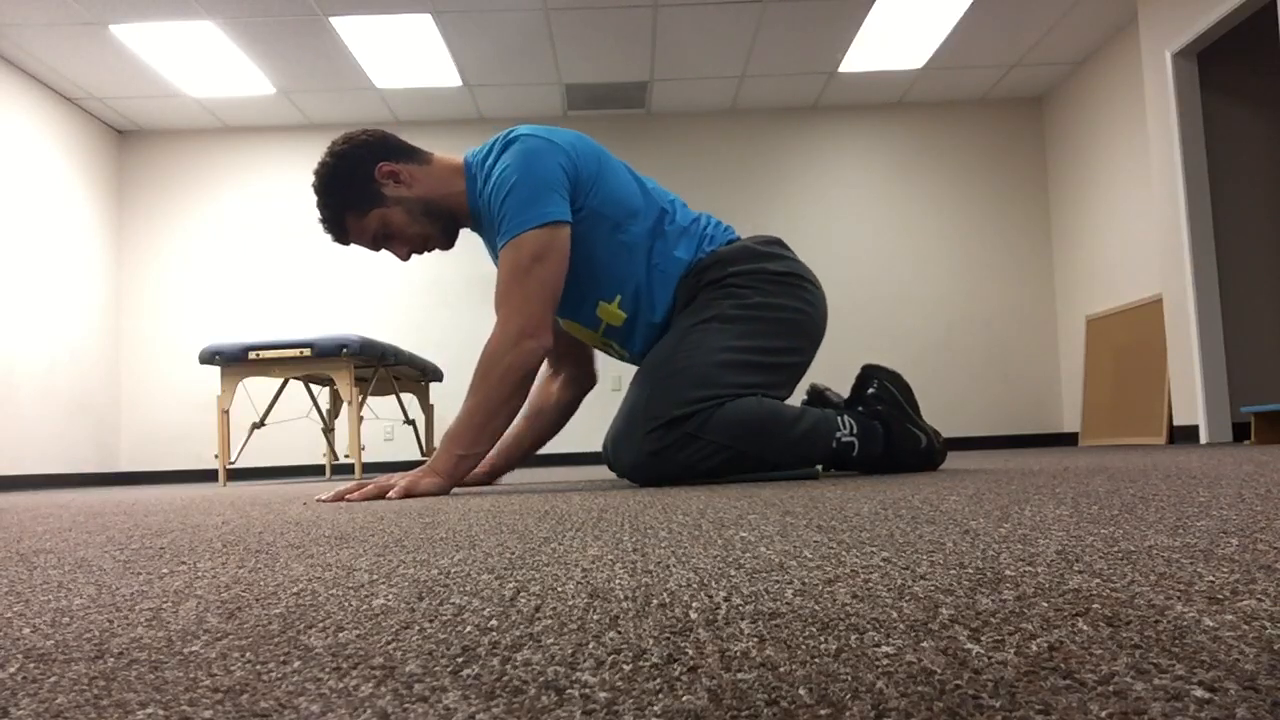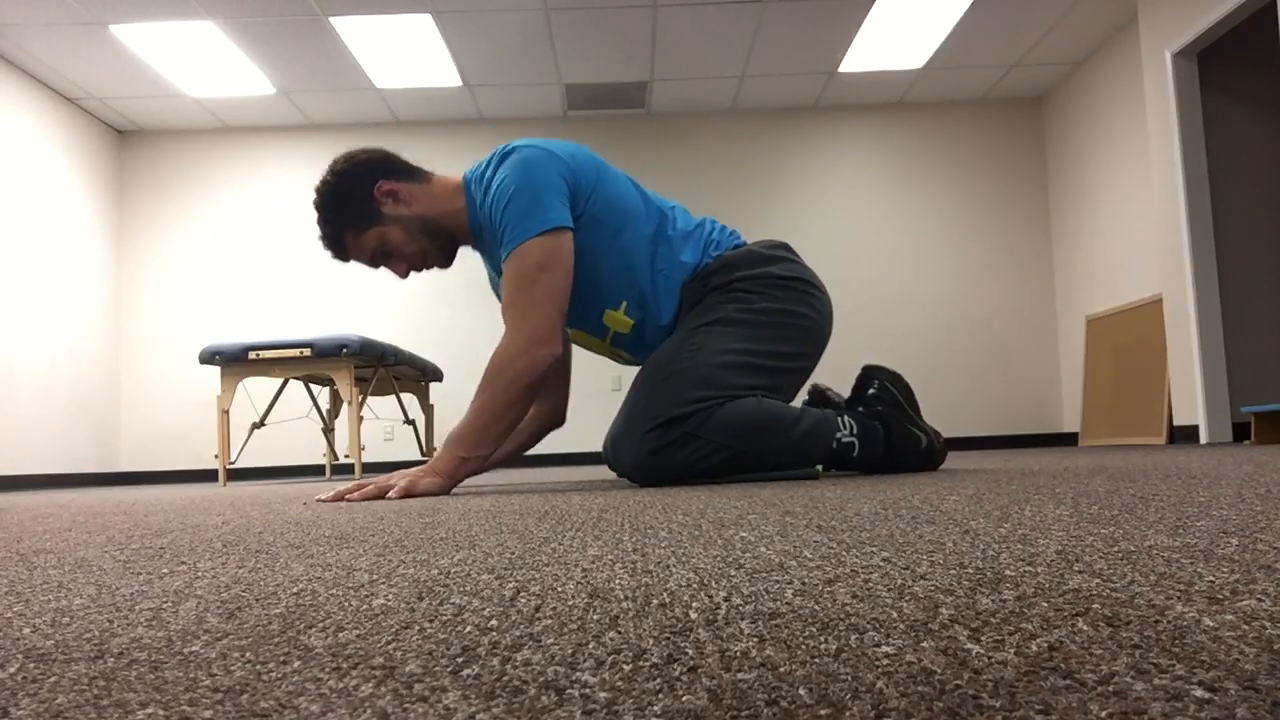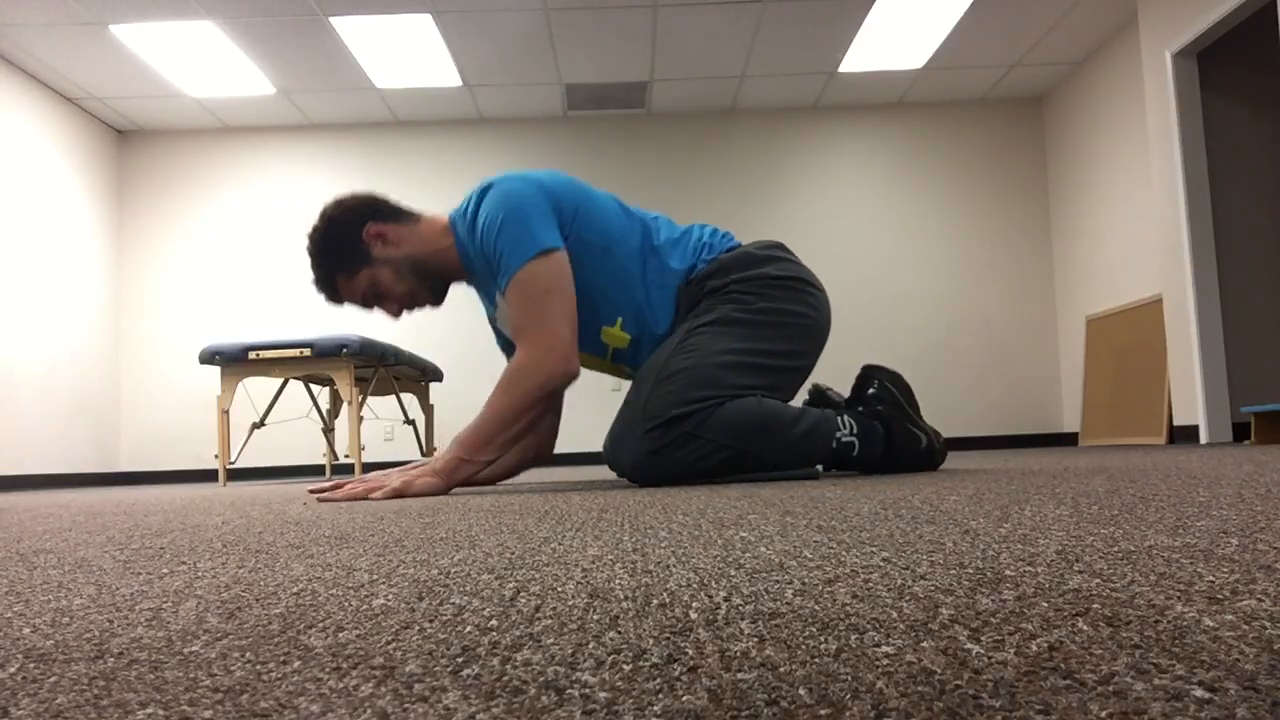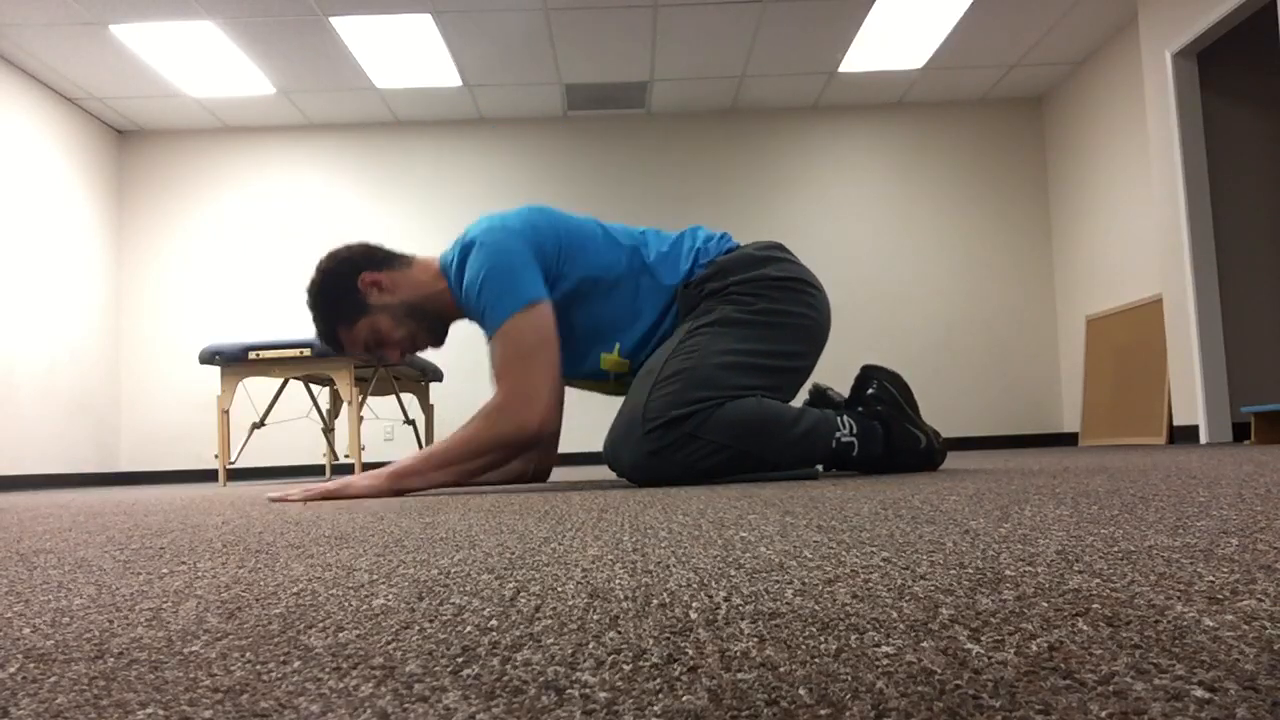
dt=0.2s
person 1, frame 1
left shoulder: (519, 163)
right shoulder: (501, 225)
left elbow: (524, 338)
right elbow: (571, 373)
left wrist: (444, 468)
right wrist: (491, 462)
left hip: (753, 292)
right hip: (714, 309)
left knee: (650, 447)
right knee: (635, 453)
left ankle: (863, 430)
right ankle: (834, 419)
person 1, frame 2
left shoulder: (516, 177)
right shoulder: (498, 247)
left elbow: (536, 346)
right elbow: (545, 403)
left wrist: (443, 468)
right wrist: (444, 463)
left hip: (761, 293)
right hip: (724, 309)
left knee: (651, 447)
right knee: (635, 452)
left ankle: (864, 429)
right ankle: (840, 418)
person 1, frame 3
left shoulder: (502, 209)
right shoulder: (493, 277)
left elbow: (551, 360)
right elbow: (534, 435)
left wrist: (442, 469)
right wrist: (438, 468)
left hip: (761, 293)
right hip: (724, 311)
left knee: (652, 448)
right knee: (635, 453)
left ankle: (865, 431)
right ankle: (837, 417)
person 1, frame 4
left shoulder: (490, 255)
right shoulder: (496, 298)
left elbow: (529, 417)
right elbow: (531, 454)
left wrist: (394, 476)
right wrist: (403, 478)
left hip: (759, 293)
right hip: (740, 305)
left knee: (651, 446)
right knee: (636, 453)
left ankle: (863, 432)
right ankle: (844, 414)
